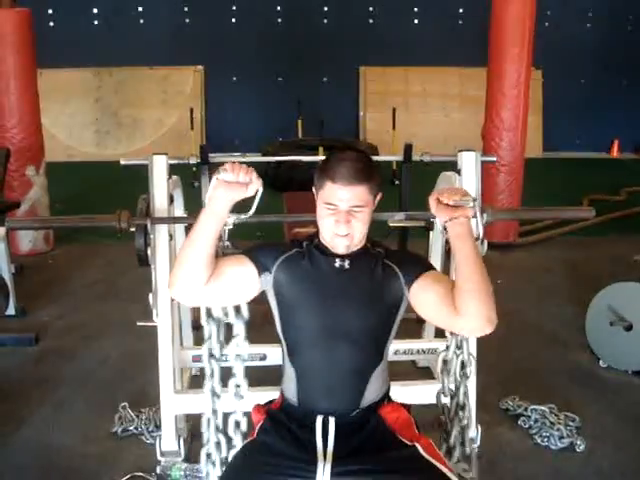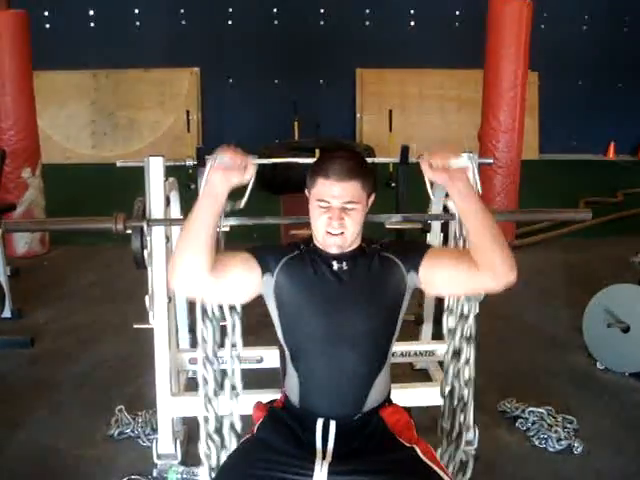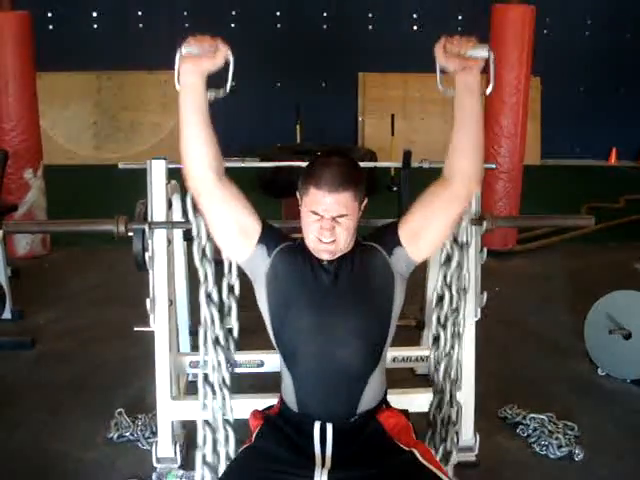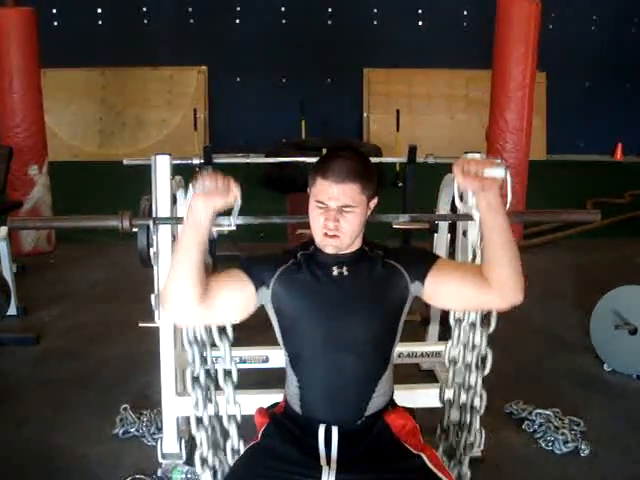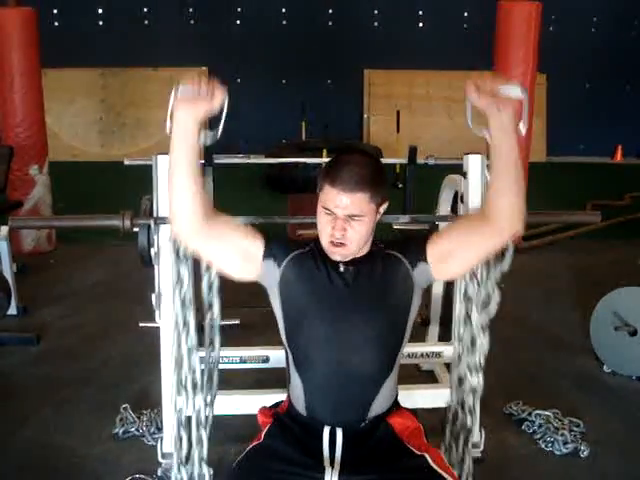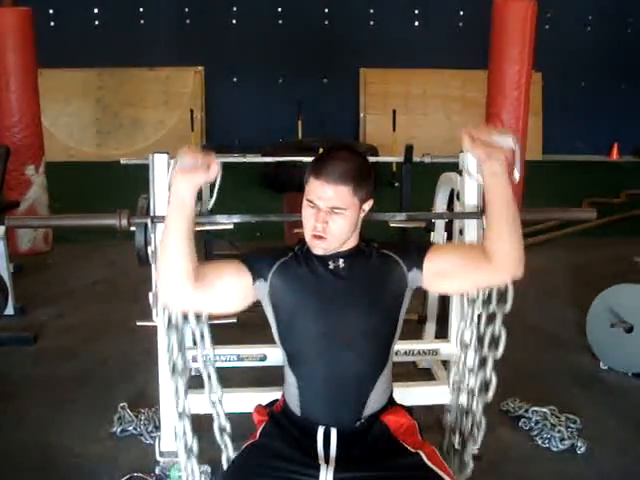
dt=0.7s
person 1, frame 1
left shoulder: (400, 269)
right shoulder: (279, 261)
left elbow: (476, 322)
right elbow: (188, 289)
left wrist: (458, 225)
right wrist: (219, 202)
left hip: (374, 431)
right hip: (288, 432)
person 1, frame 2
left shoulder: (398, 265)
right shoulder: (278, 265)
left elbow: (498, 272)
right elbow: (189, 277)
left wrist: (460, 188)
right wrist: (216, 187)
left hip: (373, 434)
right hip: (291, 431)
person 1, frame 3
left shoulder: (387, 258)
right shoulder: (270, 258)
left elbow: (460, 183)
right elbow: (207, 182)
left wrist: (467, 78)
right wrist: (192, 76)
left hip: (371, 437)
right hip: (287, 437)
person 1, frame 4
left shoulder: (401, 271)
right shoulder: (275, 274)
left elbow: (505, 291)
right elbow: (184, 307)
left wrist: (489, 201)
right wrist: (200, 210)
left hip: (377, 437)
right hip: (293, 436)
person 1, frame 5
left shoulder: (407, 268)
right shoulder: (285, 264)
left elbow: (502, 224)
right elbow: (192, 228)
left wrist: (501, 119)
right wrist: (188, 120)
left hip: (381, 439)
right hip: (295, 439)
person 1, frame 6
left shoulder: (399, 267)
right shoulder: (273, 271)
left elbow: (504, 263)
right elbow: (179, 290)
left wrist: (493, 167)
right wrist: (185, 189)
left hip: (376, 437)
right hip: (291, 437)
